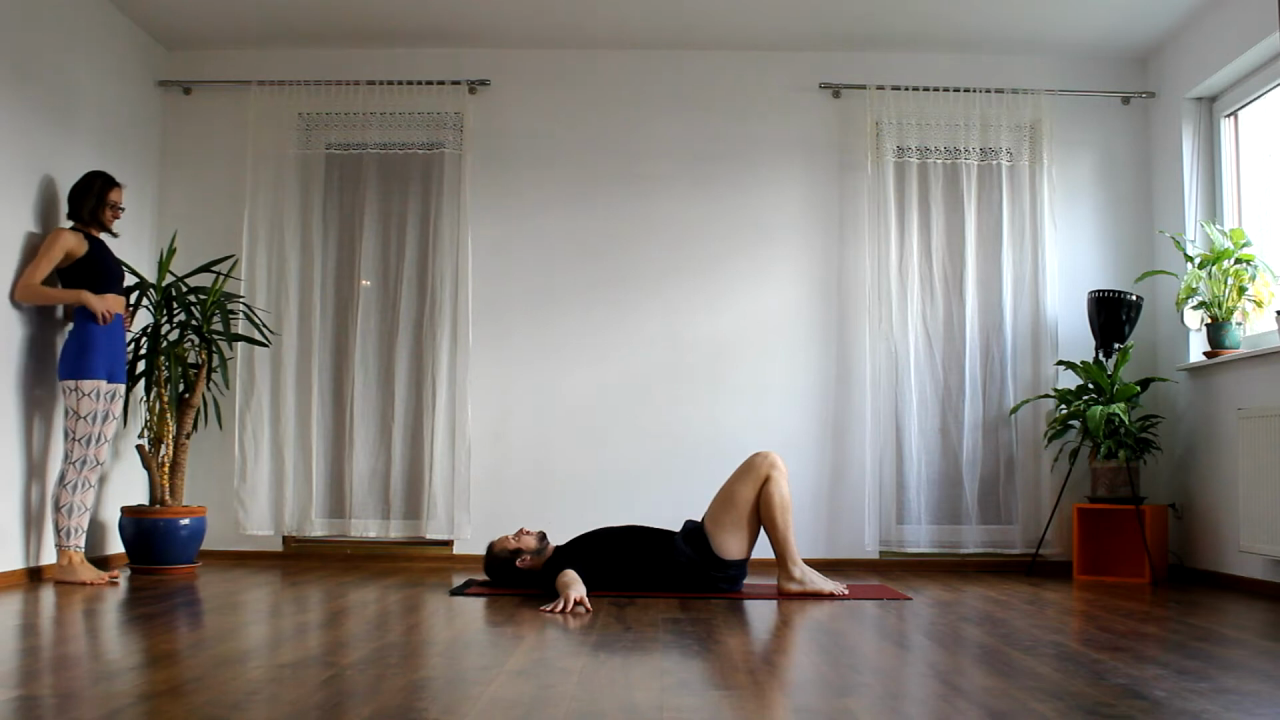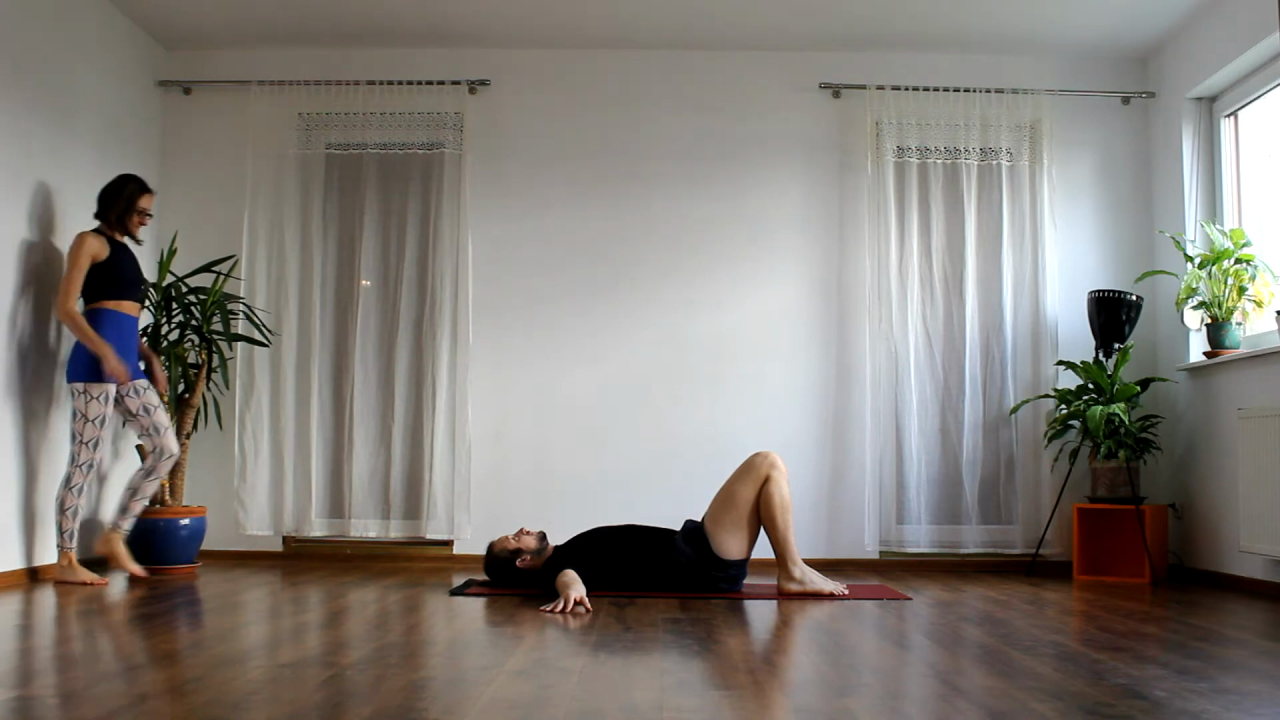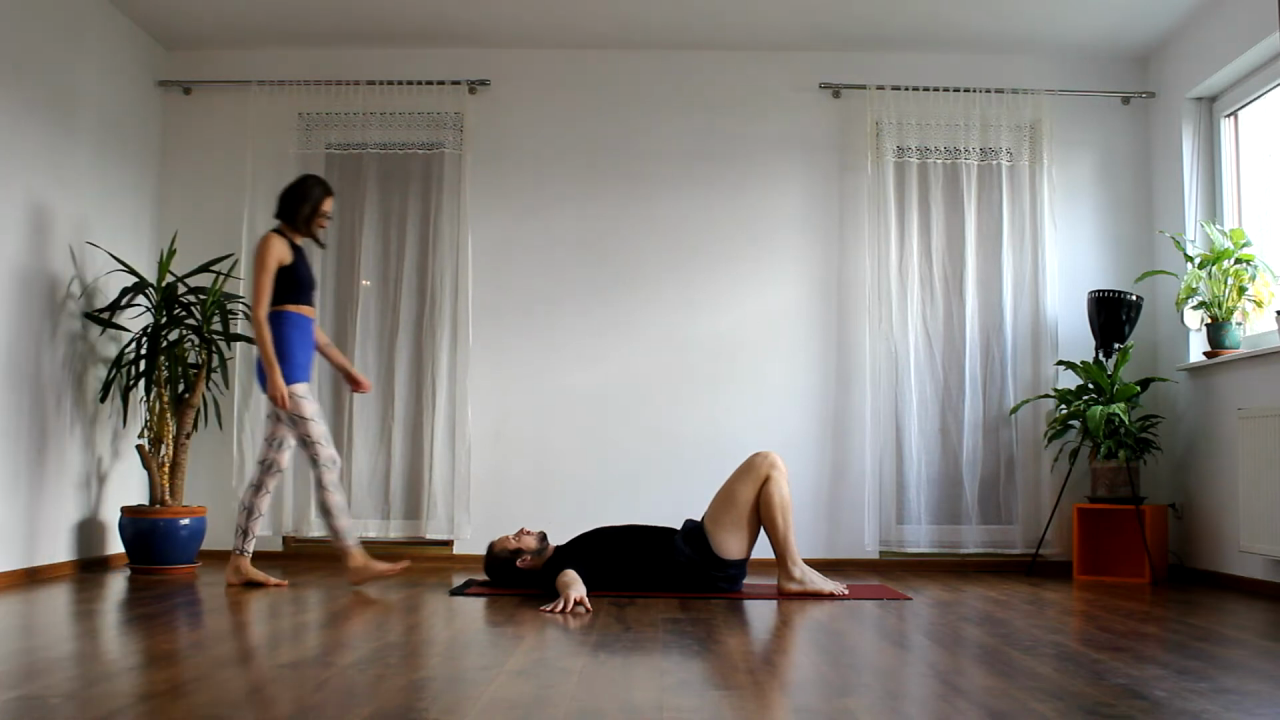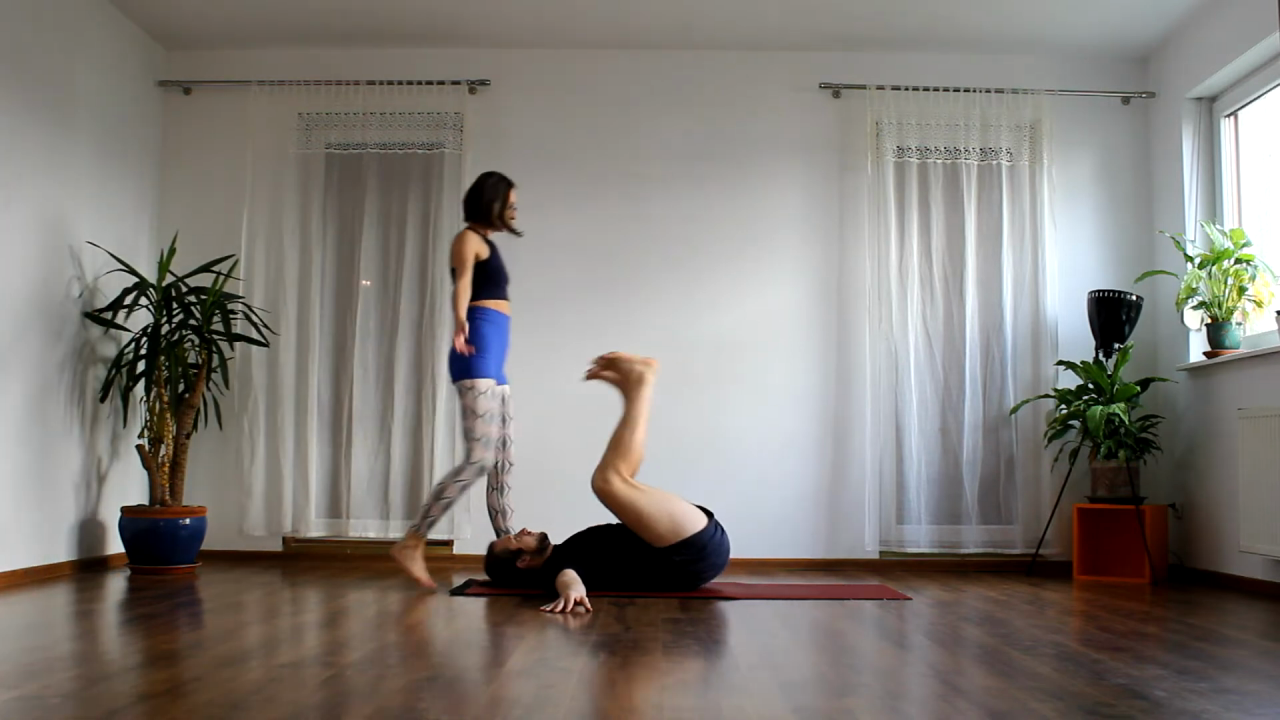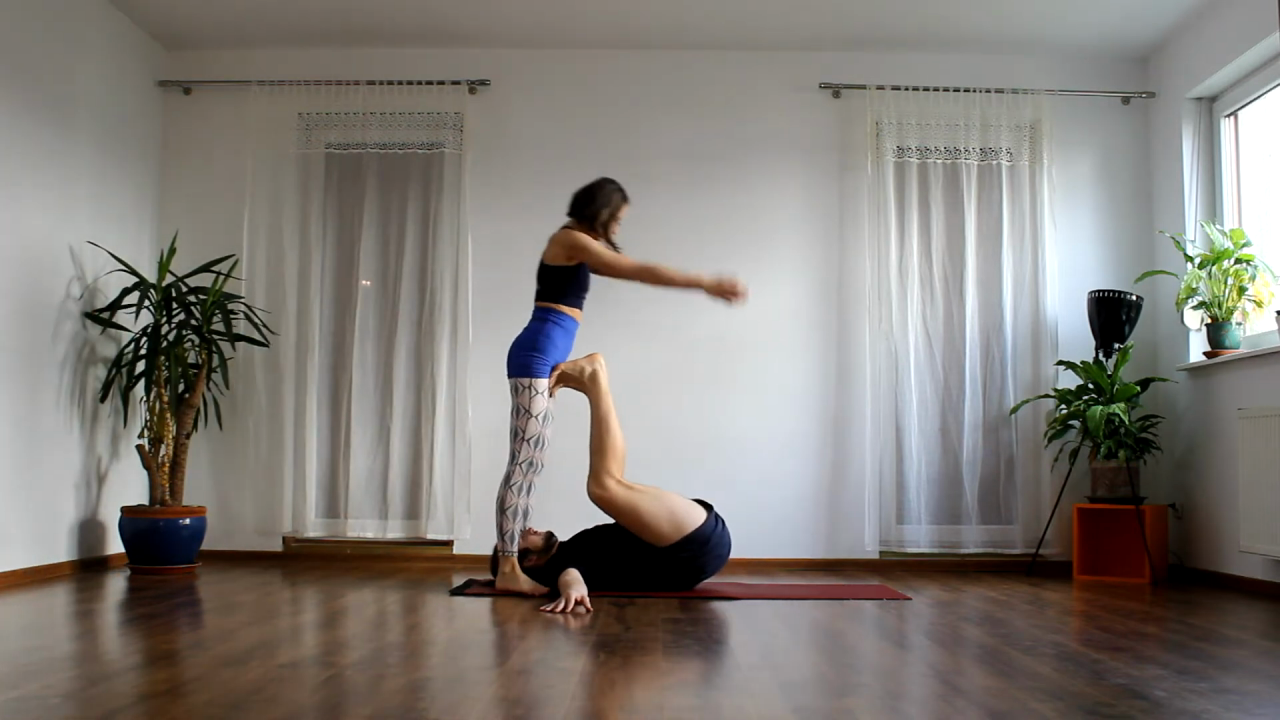
dt=1s
person 1, frame 1
left shoulder: (100, 247)
right shoulder: (66, 238)
right elbow: (24, 290)
left wrist: (118, 313)
right wrist: (82, 296)
left hip: (113, 355)
right hip: (88, 351)
left knee: (93, 462)
right knee: (78, 460)
left ankle: (76, 556)
right ankle: (65, 560)
person 1, frame 2
left shoulder: (124, 251)
right shoulder: (90, 242)
right elbow: (65, 308)
left wrist: (150, 358)
right wrist: (103, 351)
left hip: (128, 366)
right hip: (96, 363)
left knee: (166, 449)
right knee: (86, 461)
left ankle: (114, 538)
right ankle: (66, 560)
person 1, frame 3
left shoulder: (297, 250)
right shoulder: (273, 243)
right elbow: (258, 314)
left wrist: (346, 368)
right wrist: (274, 375)
left hip: (296, 368)
right hip: (284, 366)
left knee: (272, 467)
right knee: (325, 460)
left ankle: (239, 562)
right ankle: (354, 560)
person 1, frame 4
left shoulder: (486, 244)
right shoulder: (468, 239)
right elbow: (461, 292)
right wrist: (460, 325)
left hip: (492, 362)
right hip: (477, 360)
left knee: (502, 464)
right knee: (478, 461)
right ankle: (411, 545)
person 1, frame 5
left shoulder: (581, 249)
right shoulder: (571, 239)
left elbow: (635, 268)
right elbow: (640, 272)
left wrist: (701, 283)
right wrist: (706, 282)
left hip: (543, 360)
right hip: (537, 357)
left knee: (528, 464)
right knee: (525, 464)
left ankle: (513, 560)
right ankle: (508, 570)
person 2, frame 1
left shoulder: (561, 556)
right shoulder: (555, 567)
right elbow: (569, 577)
right wrist: (570, 589)
left hip: (695, 555)
right hip: (704, 566)
left knee: (764, 471)
right knee: (767, 464)
left ankle: (793, 571)
right ankle: (793, 573)
person 2, frame 2
left shoulder: (560, 556)
right shoulder: (555, 567)
right elbow: (568, 577)
right wrist: (570, 590)
left hip: (694, 554)
right hip: (705, 566)
left knee: (765, 470)
right knee: (767, 464)
left ankle: (792, 571)
right ankle: (793, 573)
person 2, frame 3
left shoulder: (561, 557)
right shoulder: (556, 567)
right elbow: (568, 577)
right wrist: (570, 589)
left hip: (694, 554)
right hip: (705, 566)
left knee: (763, 471)
right knee: (767, 465)
left ankle: (792, 570)
right ankle: (793, 573)
person 2, frame 4
left shoulder: (561, 556)
right shoulder: (555, 567)
right elbow: (568, 577)
right wrist: (570, 590)
right knee: (608, 478)
left ankle: (636, 387)
right ankle: (640, 385)
person 2, frame 5
left shoulder: (567, 553)
right shoulder: (559, 565)
right elbow: (569, 576)
right wrist: (572, 588)
right knee: (604, 484)
right ankle: (594, 380)
